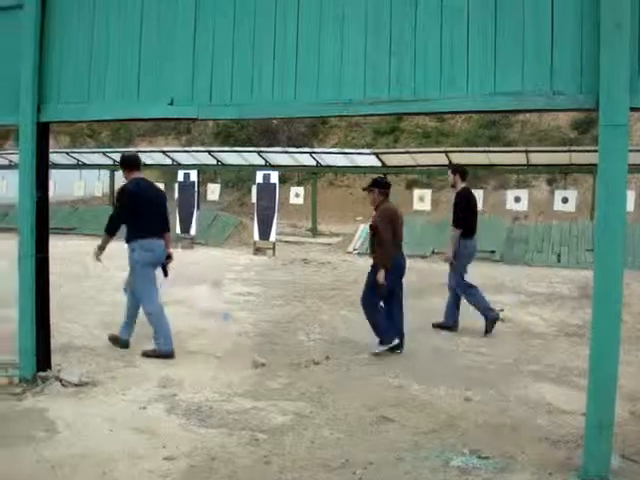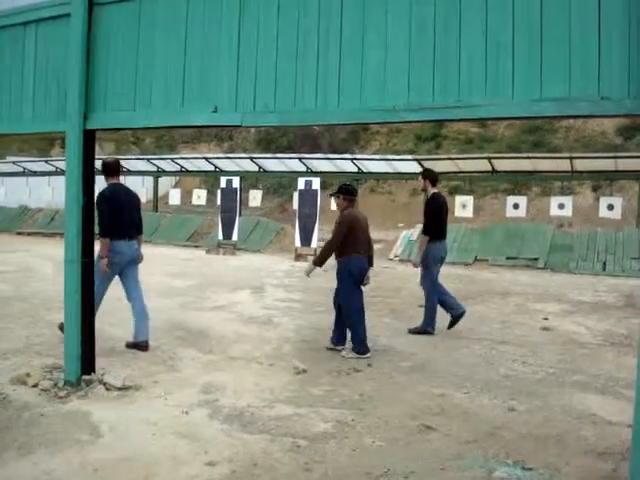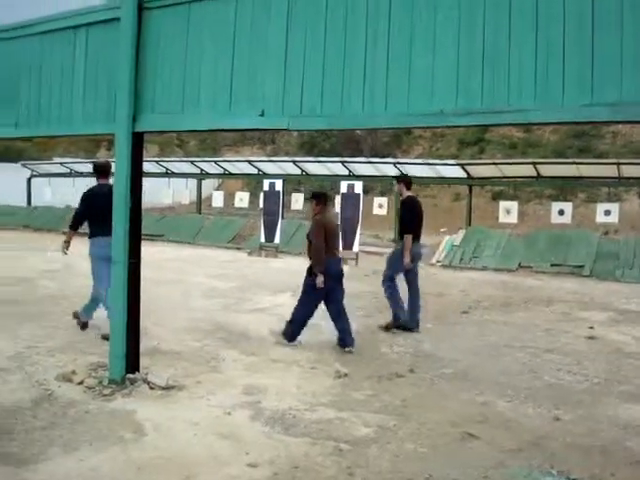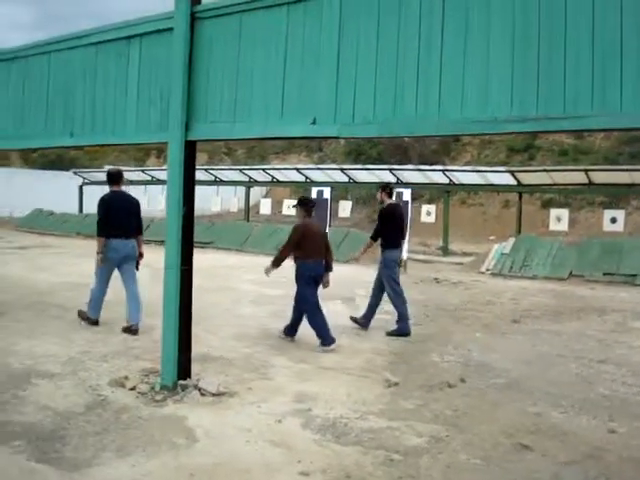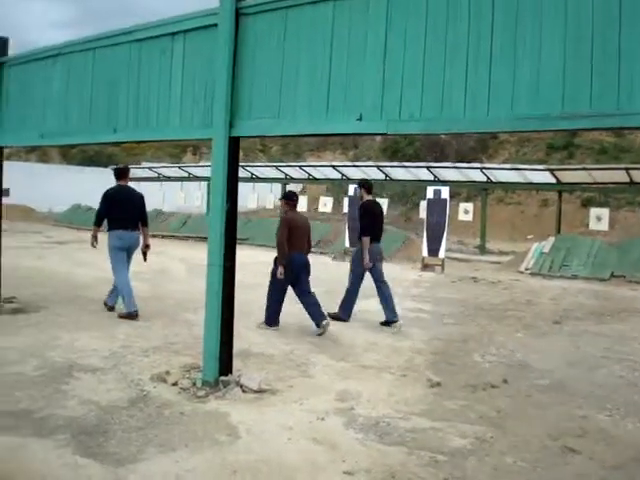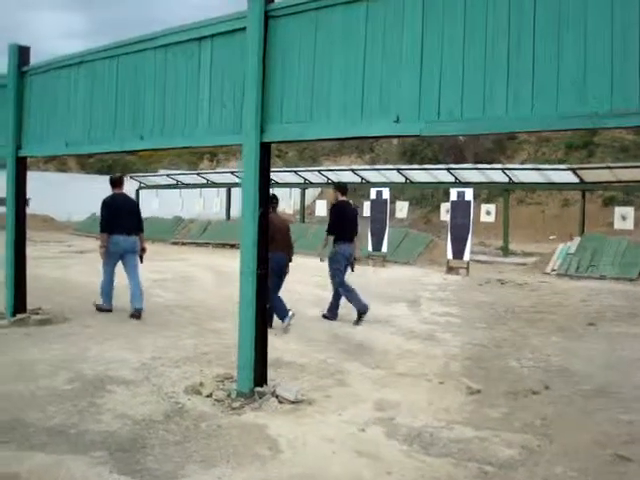
dt=0.7s
person 1, frame 1
left shoulder: (127, 190)
right shoulder: (156, 189)
left elbow: (115, 221)
right elbow: (165, 222)
left wrist: (101, 247)
right wrist: (167, 249)
left hip: (140, 248)
right hip: (157, 246)
left knee: (148, 298)
right knee: (132, 290)
left ankle: (164, 347)
right ankle: (124, 336)
person 1, frame 2
left shoulder: (105, 195)
right shoulder: (133, 195)
left elbow: (105, 228)
left wrist: (103, 256)
right wrist: (137, 250)
left hip: (115, 248)
right hip: (131, 248)
left knee: (94, 292)
right knee: (135, 294)
right ankle: (141, 338)
person 1, frame 3
left shoulder: (91, 194)
left elbow: (78, 219)
left wrist: (67, 240)
left hip: (100, 243)
left knee: (104, 286)
right knee: (100, 282)
right ankle: (84, 316)
person 1, frame 4
left shoulder: (105, 200)
right shoulder: (133, 201)
left elbow: (101, 228)
right elbow: (139, 228)
left wrist: (100, 251)
right wrist: (140, 249)
left hip: (112, 245)
right hip: (130, 245)
left knee: (100, 283)
right knee: (131, 286)
left ankle: (92, 315)
right ankle: (133, 323)
person 1, frame 5
left shoulder: (110, 193)
right shoulder: (138, 195)
left elbow: (100, 216)
right elbow: (144, 220)
left wrist: (94, 234)
right wrist: (146, 241)
left hip: (117, 235)
right hip: (134, 236)
left knee: (121, 273)
right knee: (122, 271)
left ankle: (131, 309)
right ankle: (110, 301)
person 1, frame 6
left shoulder: (108, 201)
right shoulder: (133, 202)
left elbow: (104, 225)
right elbow: (140, 225)
left wrist: (103, 245)
right wrist: (142, 244)
left hip: (115, 240)
right hip: (131, 241)
left knee: (108, 274)
right knee: (133, 276)
left ankle: (106, 304)
right ankle: (137, 308)
person 2, frame 1
left shoulder: (384, 211)
right shoulder: (392, 210)
left elbow: (385, 241)
left wrist: (381, 268)
left hip: (386, 263)
right hip: (397, 260)
left knee: (369, 301)
right knee: (393, 304)
left ankle: (388, 338)
right ankle: (395, 343)
person 2, frame 2
left shoulder: (346, 216)
right shoulder: (361, 216)
left elbow: (332, 244)
right elbow: (369, 244)
left wrist: (314, 264)
right wrist: (368, 268)
left hip: (349, 265)
right hip: (360, 264)
left knee: (352, 307)
right knee: (341, 303)
left ankle: (361, 349)
right ankle: (338, 341)
person 2, frame 3
left shoulder: (318, 221)
right shoulder: (331, 221)
left elbow: (318, 248)
left wrist: (319, 273)
left hip: (323, 268)
right hip: (336, 265)
left knee: (305, 305)
right knee: (337, 306)
left ankle: (289, 336)
right ankle: (347, 342)
person 2, frame 4
left shoulder: (301, 226)
right shoulder: (320, 228)
left elbow: (287, 248)
right elbow: (328, 251)
left wrist: (273, 265)
right wrist: (327, 273)
left hip: (305, 268)
right hip: (318, 268)
left knee: (311, 305)
right knee: (301, 301)
left ankle: (327, 341)
right ankle: (289, 331)
person 2, frame 5
left shoulder: (286, 219)
right shoulder: (305, 220)
left elbow: (282, 243)
right elbow: (308, 244)
left wrist: (280, 264)
left hip: (288, 260)
right hip: (303, 260)
left knee: (276, 292)
right knee: (305, 292)
left ankle: (271, 322)
right ankle: (321, 320)
person 2, frame 6
left shoulder: (267, 220)
right shoulder: (284, 222)
right elbow: (289, 244)
right wrist: (288, 262)
left hip: (271, 259)
right hip: (283, 259)
left knee: (268, 292)
right knee: (272, 290)
left ankle: (285, 314)
right ankle: (267, 321)
person 3, frame 1
left shoulder: (462, 195)
right shoulder: (467, 194)
left elbow: (458, 224)
left wrist: (450, 249)
left hip: (462, 243)
right hip: (467, 243)
left knee: (458, 283)
right knee: (456, 283)
left ankle: (490, 314)
right ankle: (450, 321)
person 3, frame 2
left shoulder: (432, 201)
right shoulder: (441, 199)
left elbow: (427, 230)
left wrist: (418, 255)
left hip: (433, 248)
right hip: (441, 246)
left knee: (429, 286)
right knee: (431, 283)
left ankle: (427, 326)
right ankle: (456, 309)
person 3, frame 3
left shoulder: (406, 202)
right shoulder: (416, 202)
left elbow: (408, 230)
left wrist: (406, 254)
left hip: (405, 248)
right hip: (416, 248)
left knee: (388, 281)
right knee: (412, 286)
left ankle: (400, 316)
right ankle: (412, 322)
person 3, frame 4
left shoulder: (386, 211)
right shoulder: (399, 209)
left elbow: (376, 234)
left wrist: (361, 252)
left hip: (389, 254)
right hip: (395, 252)
left knee: (394, 291)
right knee: (378, 287)
left ankle: (403, 327)
right ankle: (365, 320)
person 3, frame 5
left shoulder: (364, 206)
right shoulder: (378, 206)
left elbow: (365, 232)
left wrist: (365, 255)
left hip: (366, 248)
right hip: (377, 247)
left knee: (354, 282)
right knee: (380, 282)
left ankle: (344, 314)
right ankle: (391, 317)
person 3, frame 6
left shoulder: (336, 207)
right shoulder: (352, 208)
left elbow: (331, 230)
left wrist: (323, 249)
right wrist: (354, 252)
left hip: (339, 247)
right hip: (349, 247)
left knee: (338, 282)
right knee: (338, 280)
left ankle: (361, 307)
right ankle: (331, 312)
